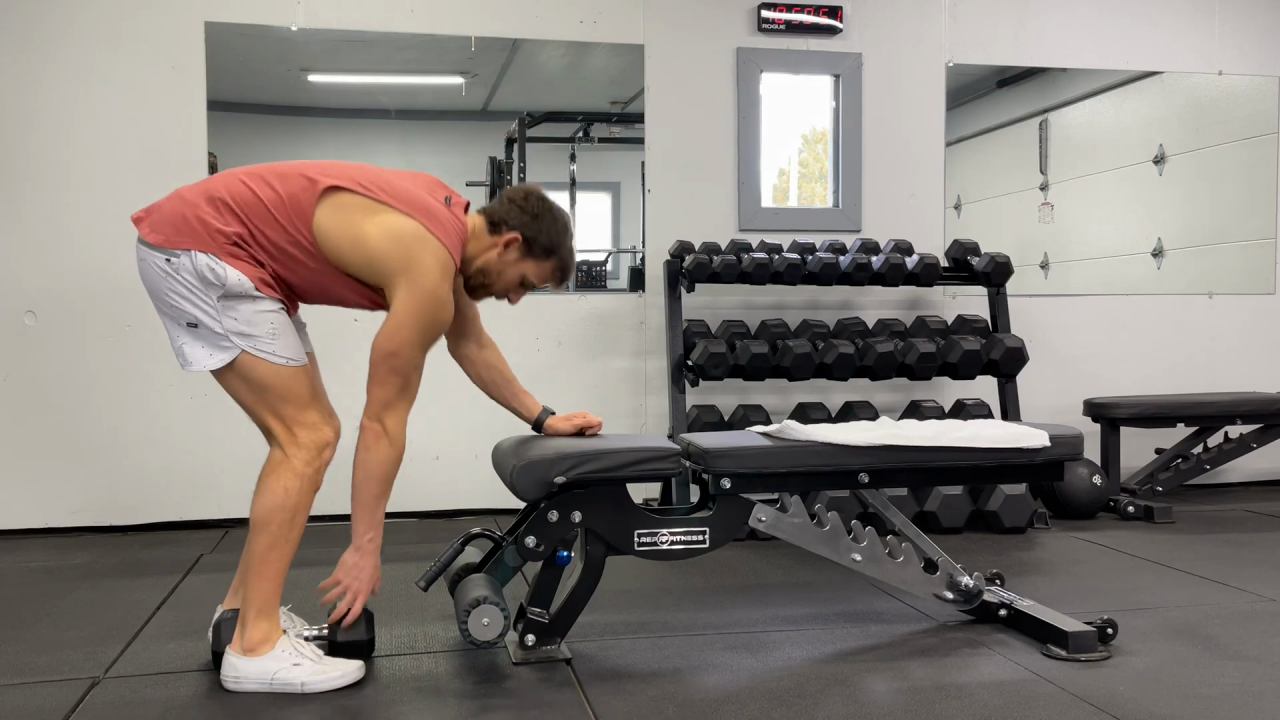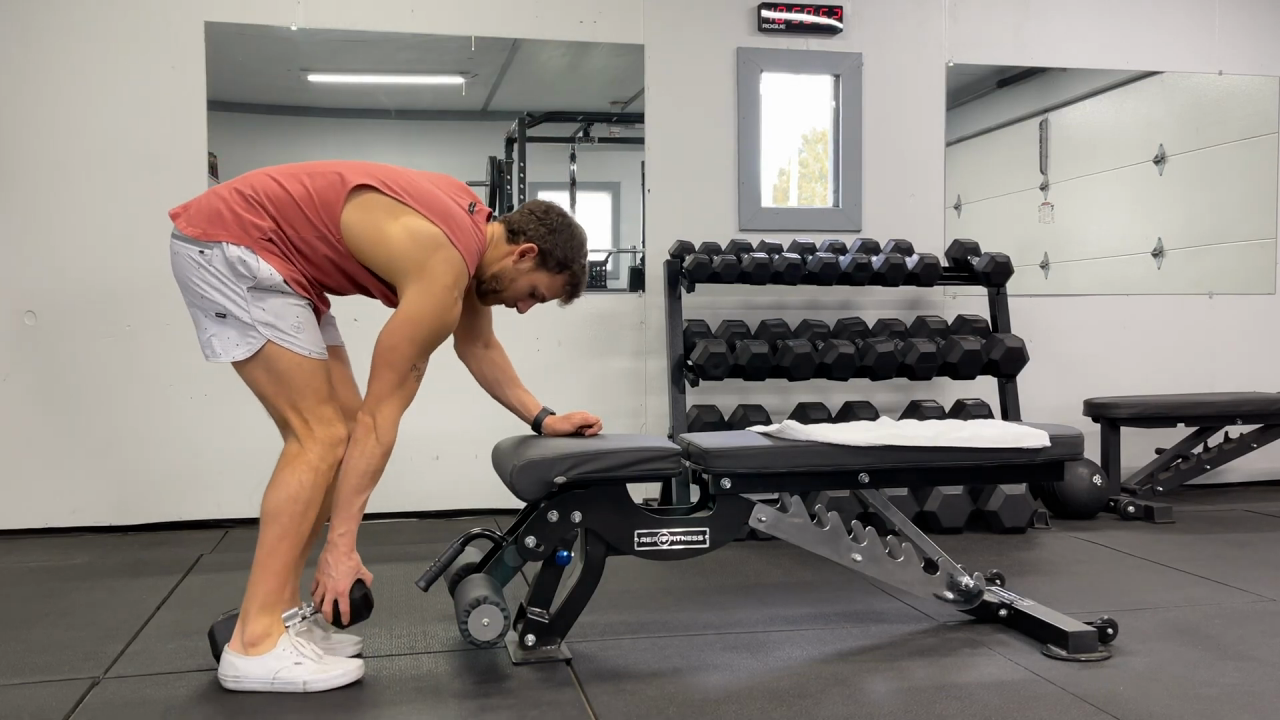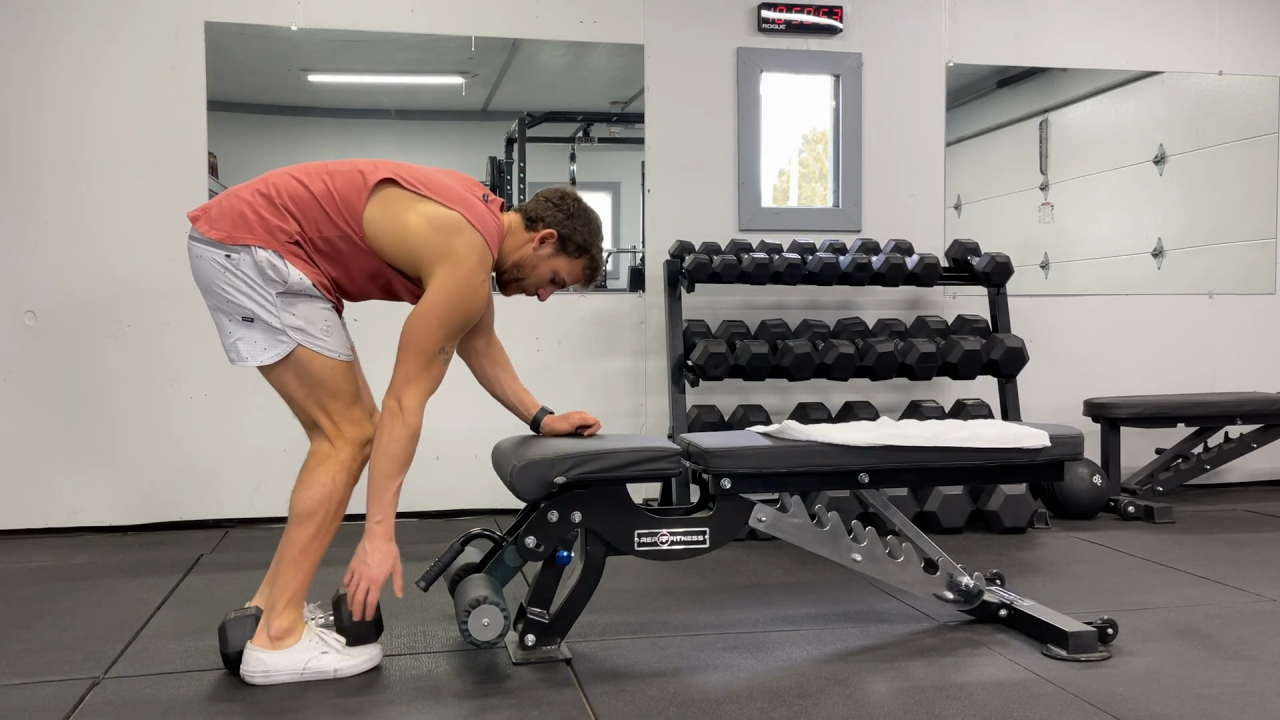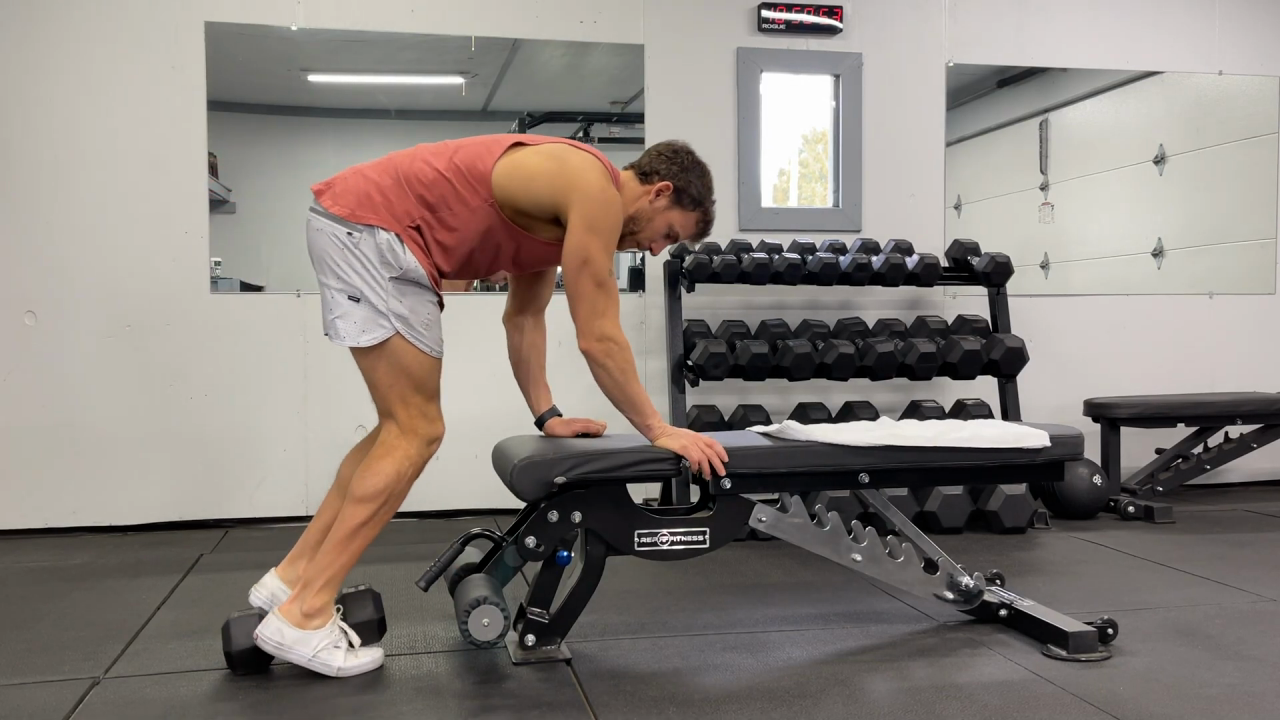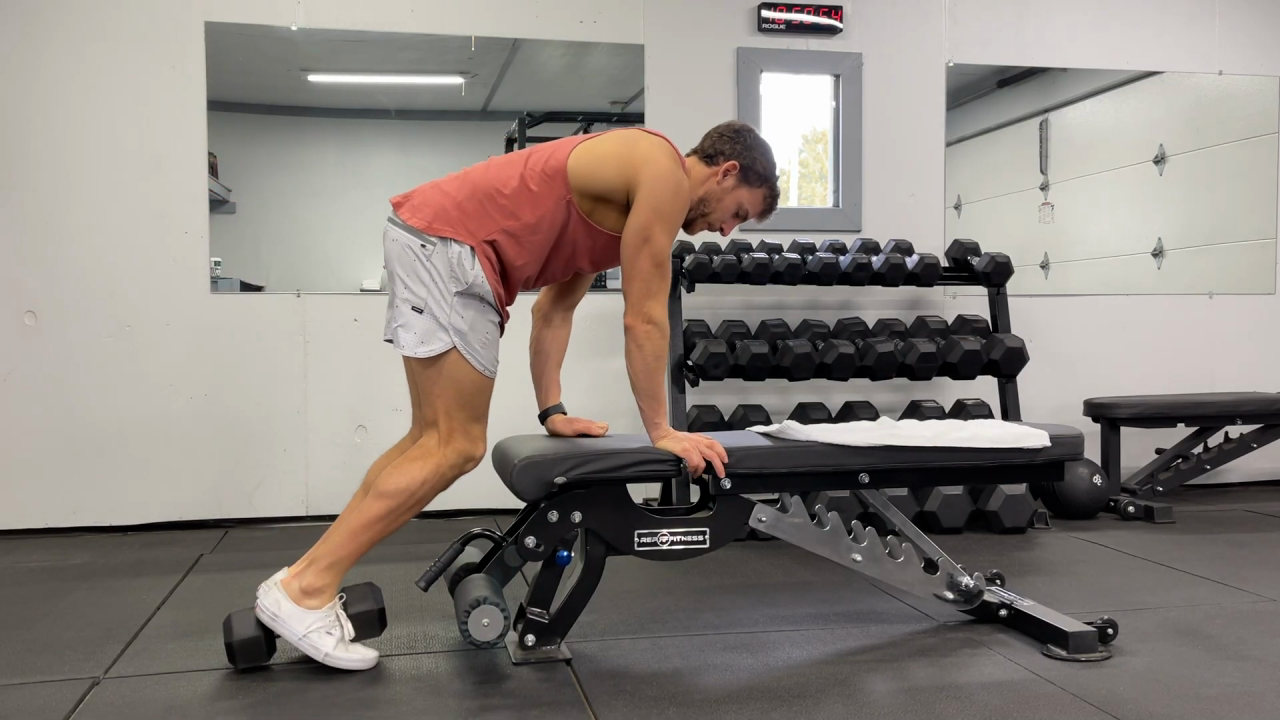
dt=0.7s
person 1, frame 1
left shoulder: (448, 218)
right shoulder: (426, 265)
left elbow: (471, 345)
right elbow: (383, 422)
left wrist: (543, 420)
right wrist: (365, 552)
left hip: (209, 245)
right hip: (195, 246)
left knee: (305, 434)
right knee: (307, 440)
left ankle: (243, 609)
right ankle: (253, 650)
person 1, frame 2
left shoulder: (471, 224)
right shoulder: (441, 274)
left elbow: (477, 344)
right elbow: (381, 415)
left wrist: (541, 418)
right wrist: (340, 544)
left hip: (256, 248)
right hip: (229, 243)
left knee: (340, 427)
right knee: (321, 438)
left ankle: (271, 607)
right ankle: (256, 641)
person 1, frame 3
left shoulder: (483, 218)
right shoulder: (466, 259)
left elbow: (478, 343)
right elbow: (406, 401)
left wrist: (540, 417)
right wrist: (379, 535)
left hip: (248, 243)
right hip: (251, 245)
left knee: (353, 429)
right knee: (347, 437)
left ankle: (271, 605)
right ankle: (277, 639)
person 1, frame 4
left shoulder: (570, 200)
right shoulder: (597, 192)
left elbow: (523, 317)
right elbow: (598, 338)
left wrist: (546, 415)
right wrist: (657, 430)
left hip: (365, 227)
right hip: (368, 226)
left knee: (403, 429)
right knee: (416, 433)
left ankle: (292, 577)
right ankle: (304, 618)
person 1, frame 5
left shoulder: (627, 190)
right shoulder: (664, 175)
left elbow: (554, 311)
right elbow: (644, 318)
left wrist: (552, 410)
right wrist: (661, 431)
left hip: (430, 238)
right hip: (445, 244)
left knee: (434, 439)
right knee: (456, 445)
left ankle: (303, 578)
right ankle: (306, 593)
